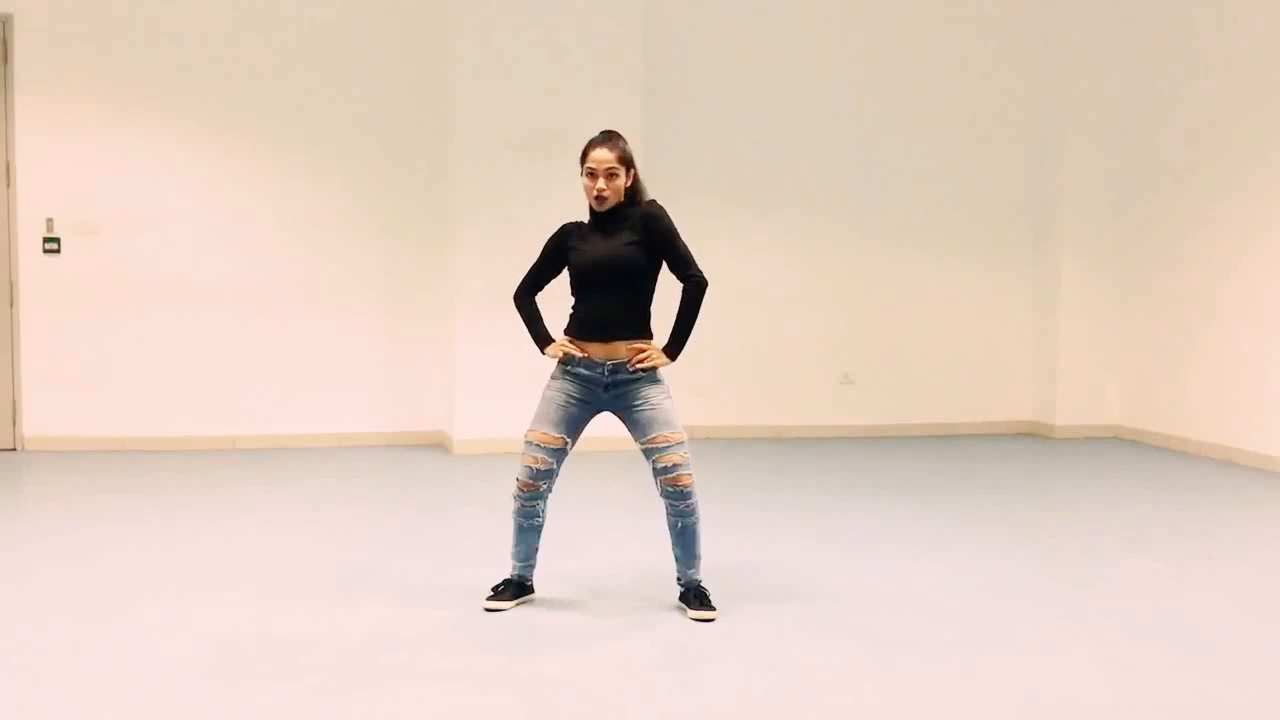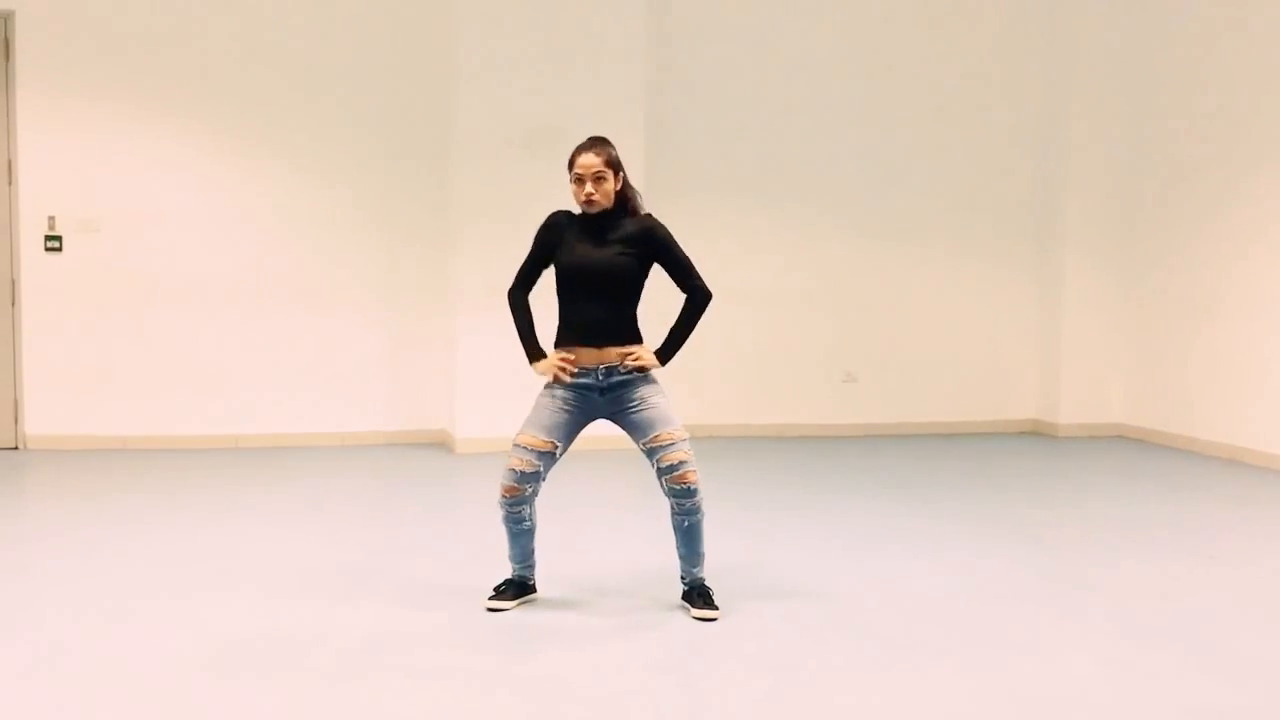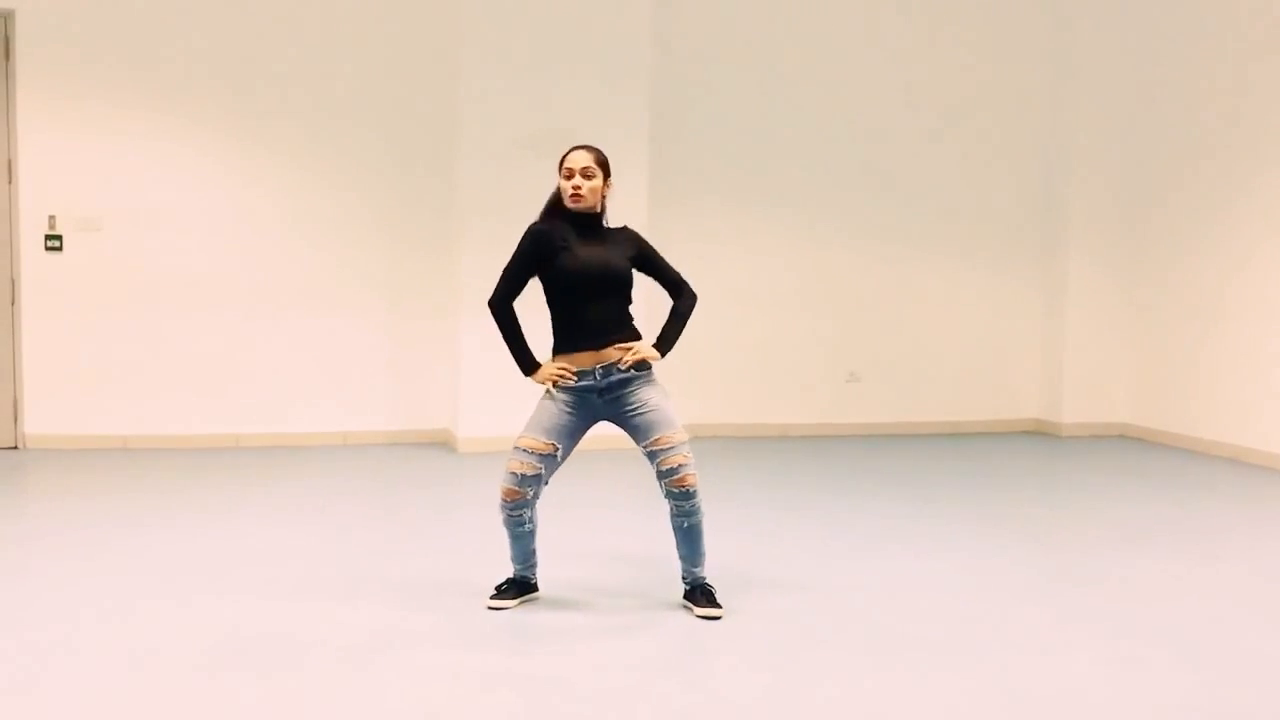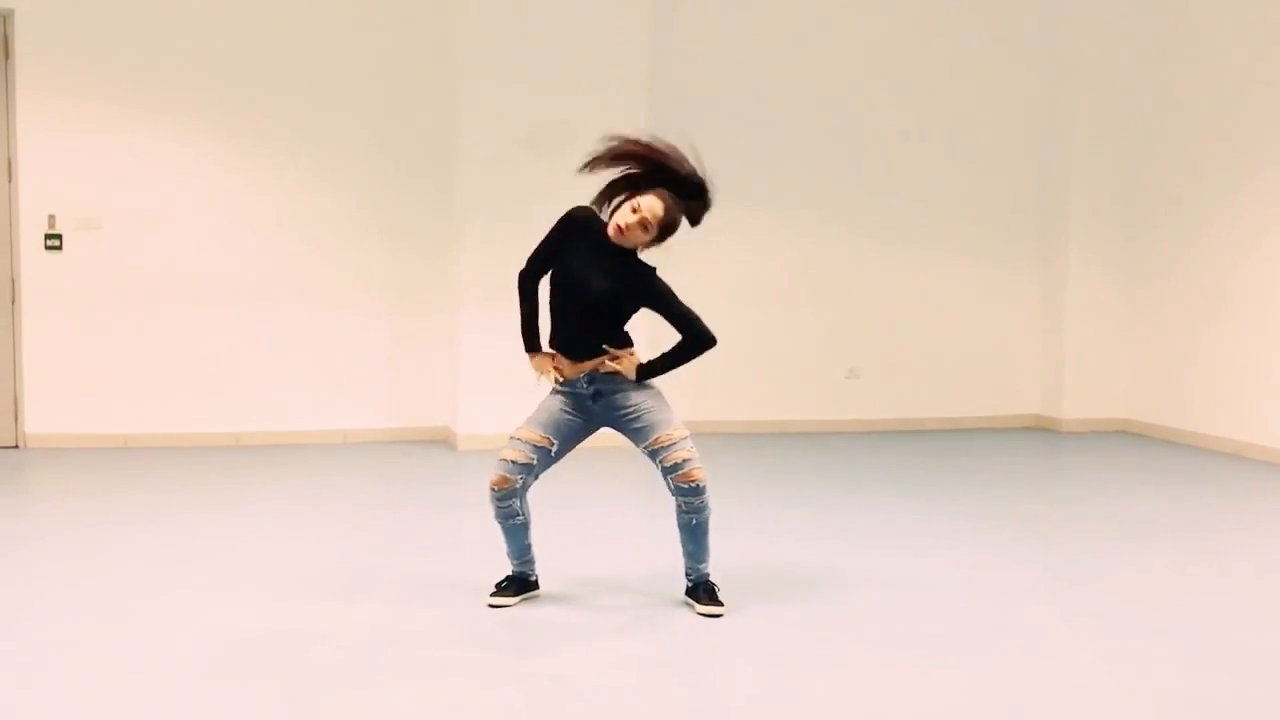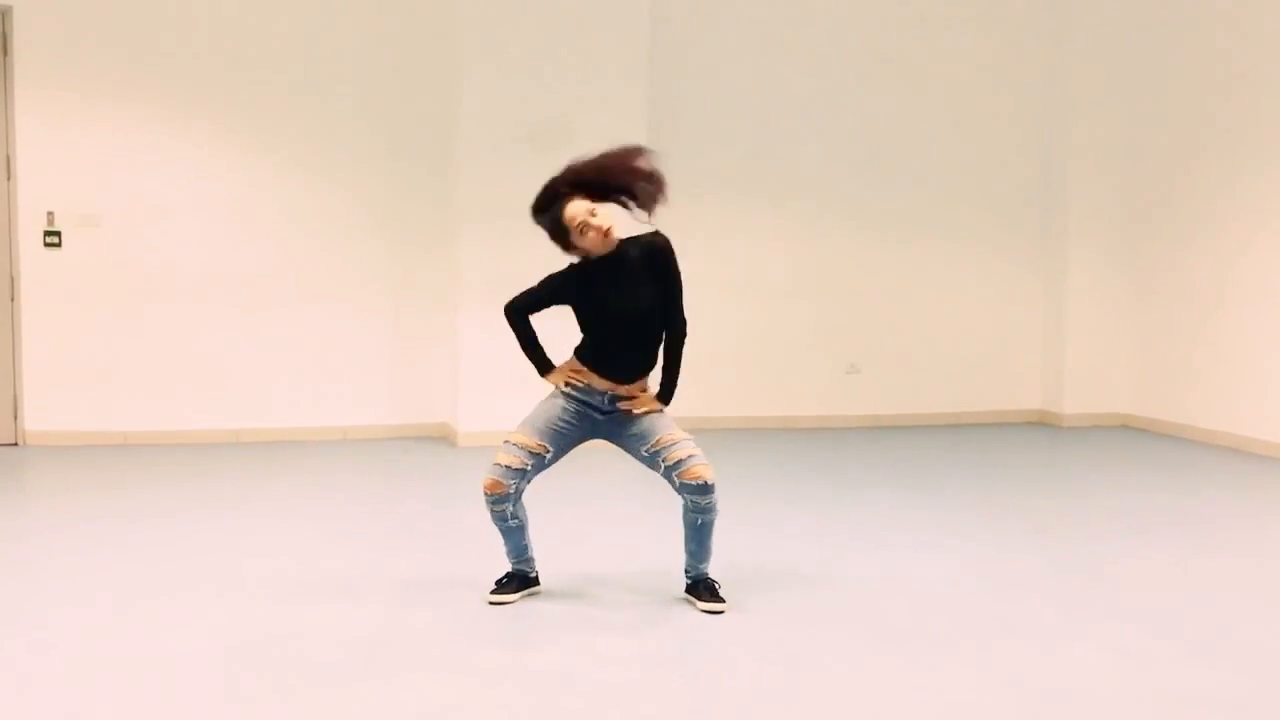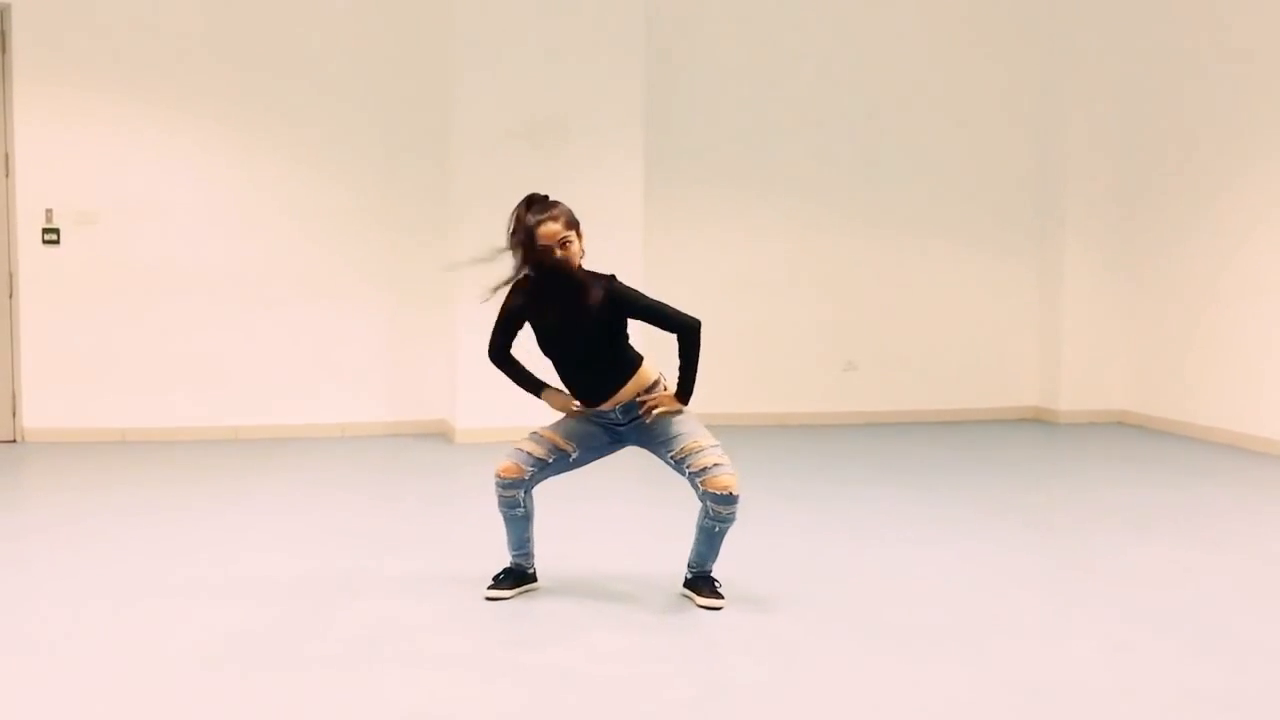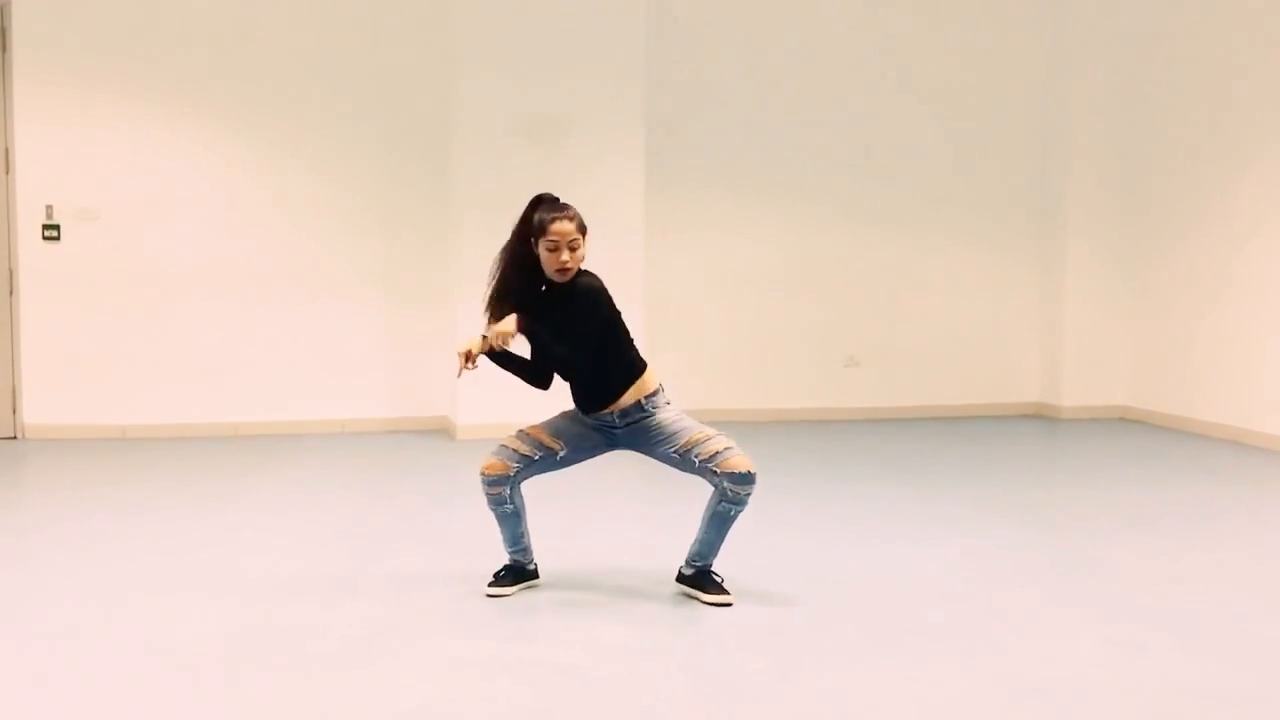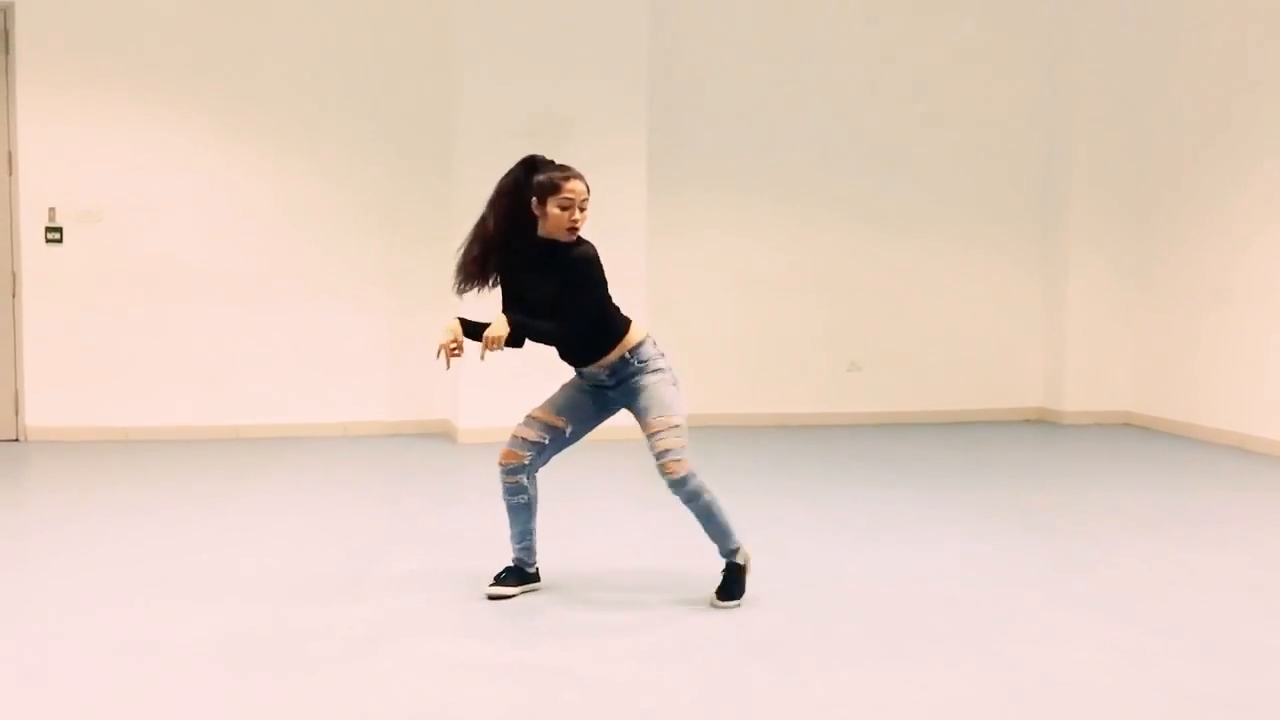
dt=0.5s
person 1, frame 1
left shoulder: (648, 218)
right shoulder: (571, 235)
left elbow: (694, 281)
right elbow: (524, 292)
left wrist: (671, 350)
right wrist: (544, 342)
left hip: (637, 376)
right hip: (575, 374)
left knee: (678, 482)
right knee: (531, 482)
left ankle: (690, 585)
right ankle: (520, 579)
person 1, frame 2
left shoulder: (644, 231)
right shoulder: (558, 227)
left elbow: (699, 292)
right elbow: (518, 291)
left wrist: (662, 353)
right wrist: (535, 355)
left hip: (629, 380)
right hip: (568, 384)
left knee: (685, 481)
right knee: (514, 486)
left ankle: (694, 584)
right ankle: (522, 579)
person 1, frame 3
left shoulder: (626, 241)
right shoulder: (544, 235)
left elbow: (684, 293)
right elbow: (500, 301)
left wrist: (660, 347)
right wrist: (530, 367)
left hip: (630, 380)
right hip: (570, 386)
left knee: (683, 483)
right knee: (515, 489)
left ankle: (696, 583)
right ankle: (524, 578)
person 1, frame 4
left shoulder: (644, 280)
right shoulder: (579, 227)
left elbow: (702, 337)
right elbow: (529, 276)
left wrist: (644, 369)
right wrist: (533, 350)
left hip: (622, 392)
right hip: (566, 393)
left knee: (691, 481)
right knee: (502, 484)
left ankle: (698, 581)
right ankle: (522, 576)
person 1, frame 5
left shoulder: (654, 250)
right shoulder: (575, 278)
left elbow: (674, 327)
right elbow: (516, 310)
left wrist: (664, 395)
right wrist: (546, 369)
left hip: (631, 407)
right hip: (576, 398)
left knee: (698, 480)
right knee: (498, 485)
left ankle: (698, 578)
right ankle: (523, 571)
person 1, frame 6
left shoulder: (607, 292)
right shoulder: (527, 293)
left elbow: (688, 327)
right elbow: (498, 351)
left wrist: (683, 394)
right wrist: (544, 391)
left hip: (652, 410)
right hip: (593, 420)
left knee: (723, 489)
right knee: (510, 474)
left ankle: (698, 575)
right ankle: (522, 568)
person 1, frame 7
left shoulder: (588, 292)
right shoulder: (535, 301)
left elbow: (575, 362)
right elbow: (542, 377)
left wrist: (518, 324)
right wrist: (488, 346)
left hip: (646, 413)
right hip: (590, 422)
left knee: (739, 473)
right knee: (496, 470)
left ankle: (696, 570)
right ankle: (522, 564)
person 1, frame 8
left shoulder: (580, 256)
right shoulder: (517, 259)
left elbow: (571, 332)
right elbow: (514, 329)
left wrist: (514, 327)
right wrist: (461, 327)
left hip: (639, 368)
right hip: (591, 382)
left knee: (676, 470)
right knee: (515, 458)
left ankle: (735, 560)
right ankle: (524, 566)
